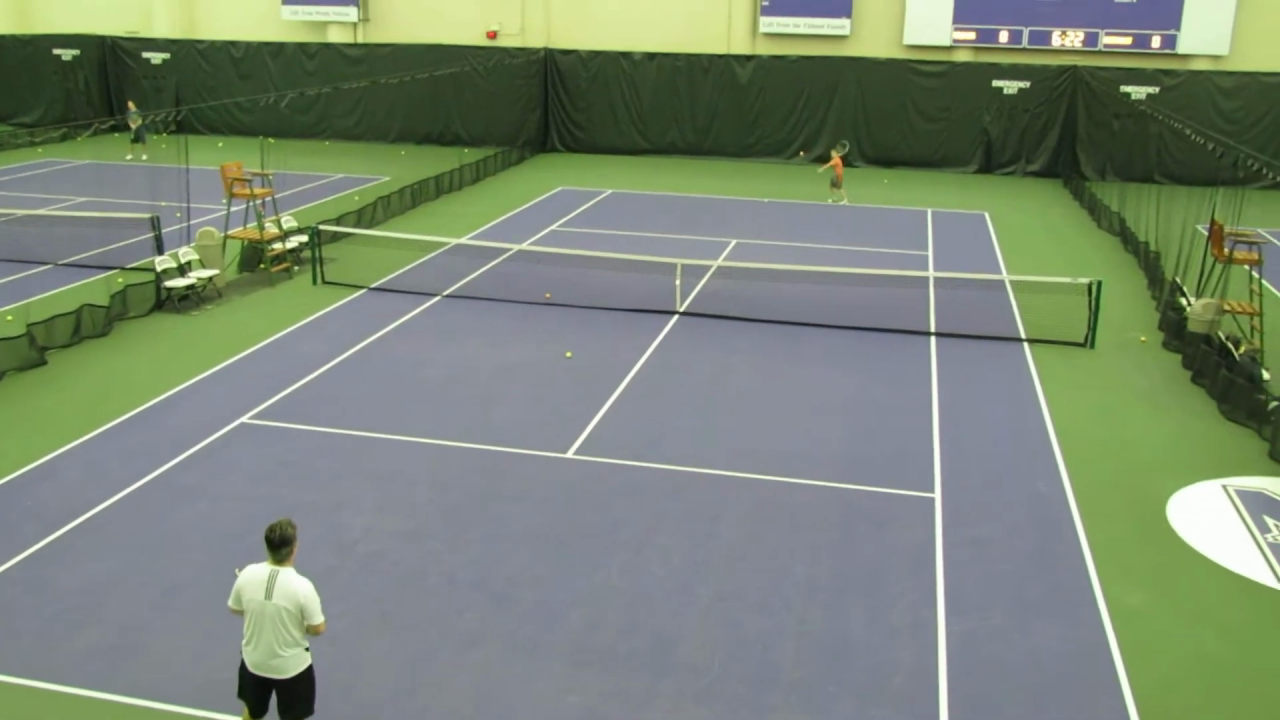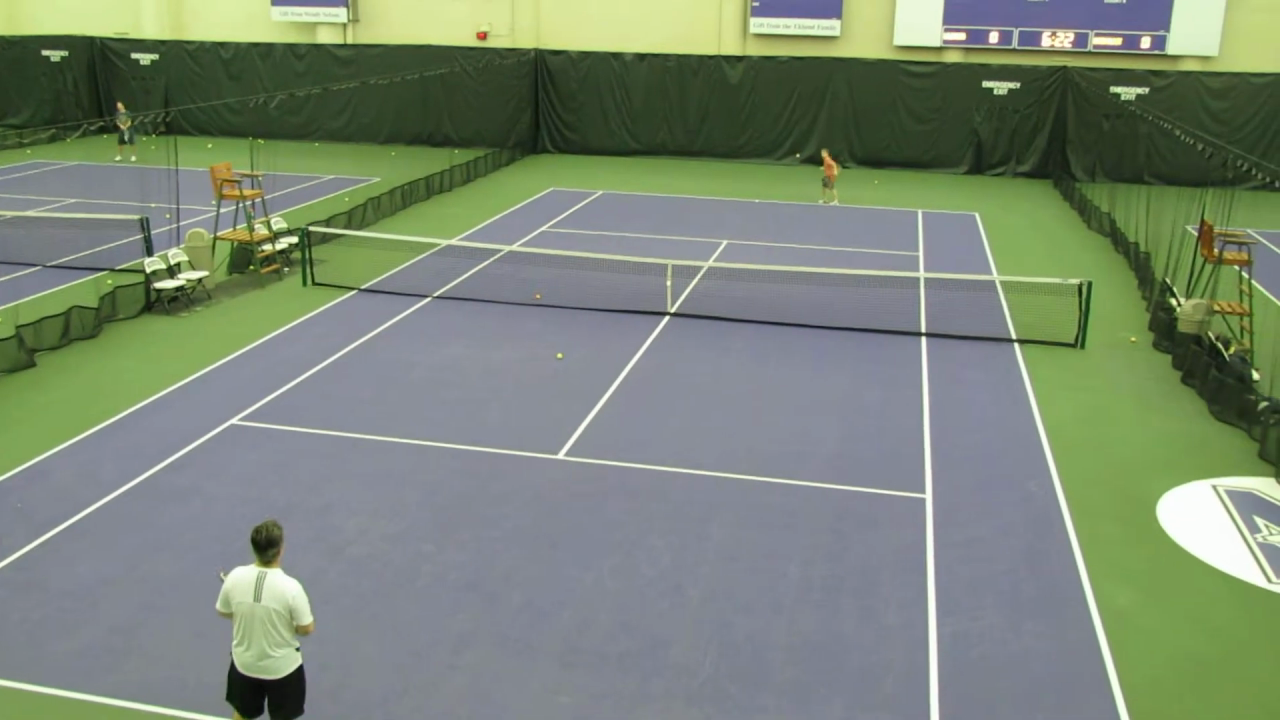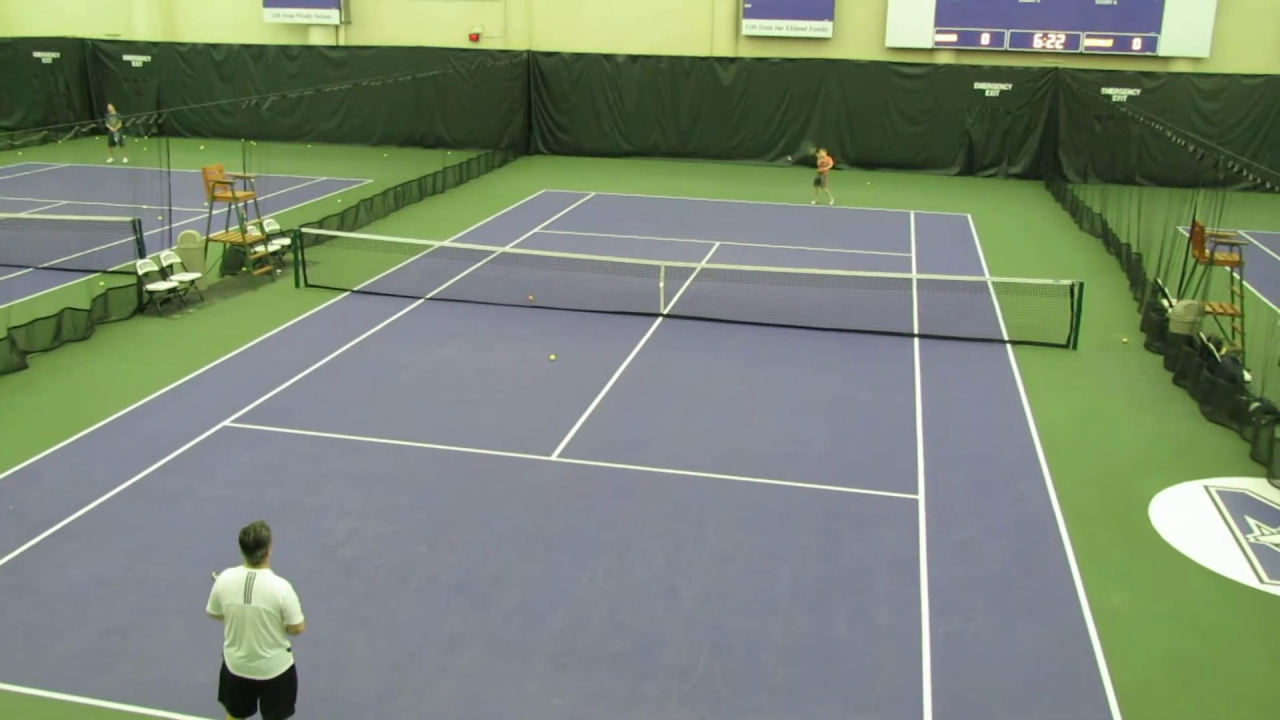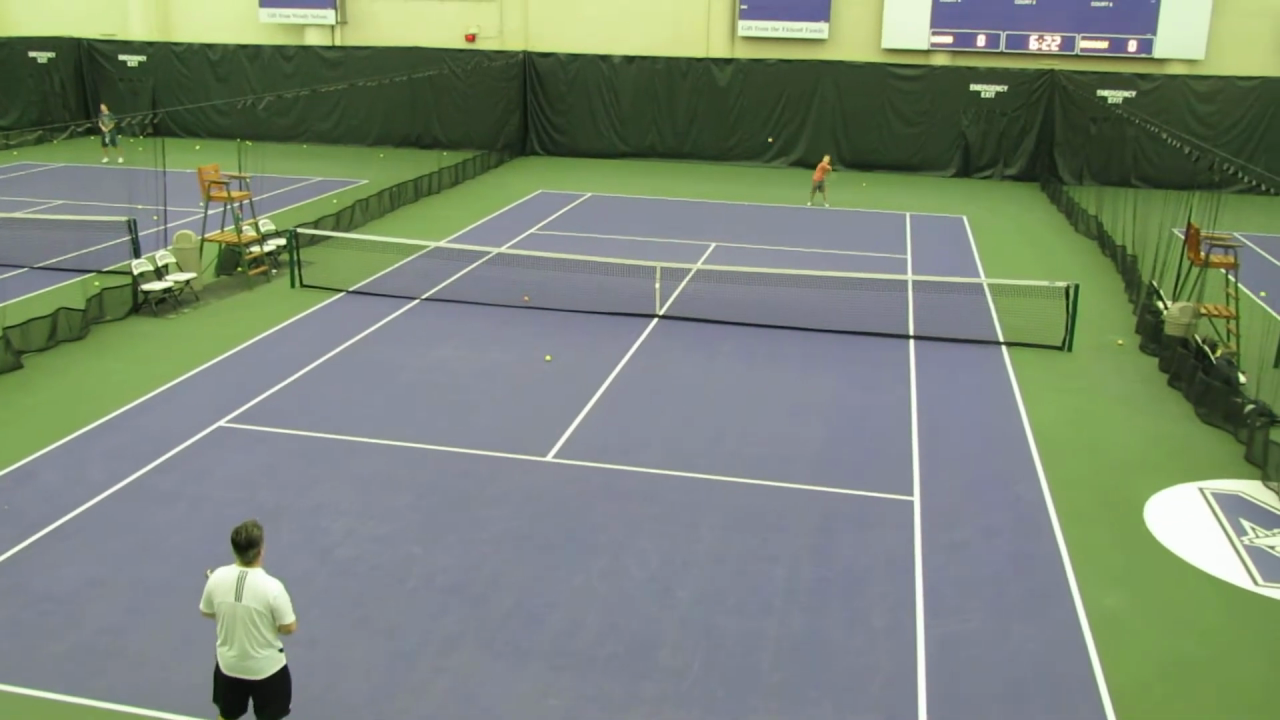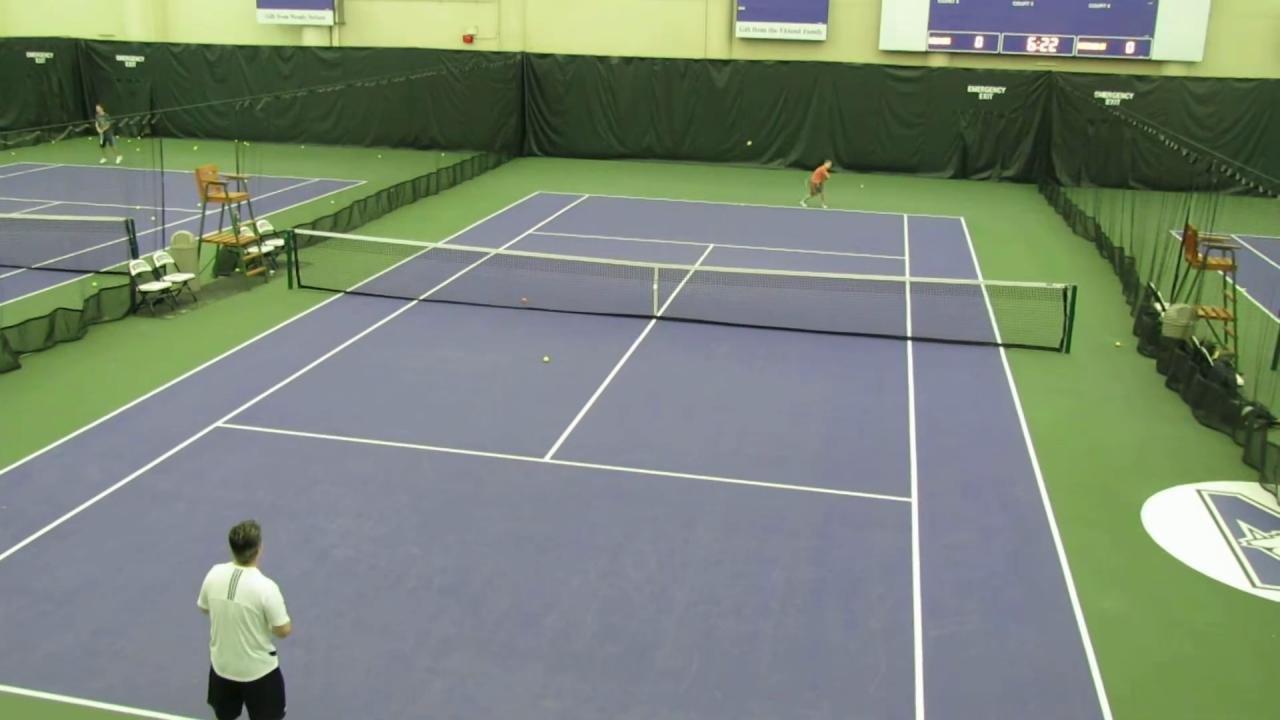
dt=0.2s
person 1, frame 1
left shoulder: (247, 575)
right shoulder: (302, 587)
left elbow: (235, 609)
right elbow: (317, 629)
left hip: (254, 661)
right hip: (291, 667)
person 1, frame 2
left shoulder: (235, 577)
right shoulder: (291, 587)
left elbow: (223, 612)
right elbow: (306, 629)
left hip: (244, 663)
right hip: (282, 667)
person 1, frame 3
left shoulder: (225, 579)
right shoulder: (280, 588)
left elbow: (214, 614)
right elbow: (297, 628)
left hip: (236, 664)
right hip: (274, 668)
person 1, frame 4
left shoulder: (217, 578)
right shoulder: (272, 587)
left elbow: (207, 612)
right elbow: (289, 628)
left hip: (229, 664)
right hip: (266, 668)
person 1, frame 5
left shoulder: (214, 575)
right shoulder: (265, 588)
left elbow: (205, 608)
right elbow: (283, 630)
left hip: (221, 665)
right hip: (258, 670)
